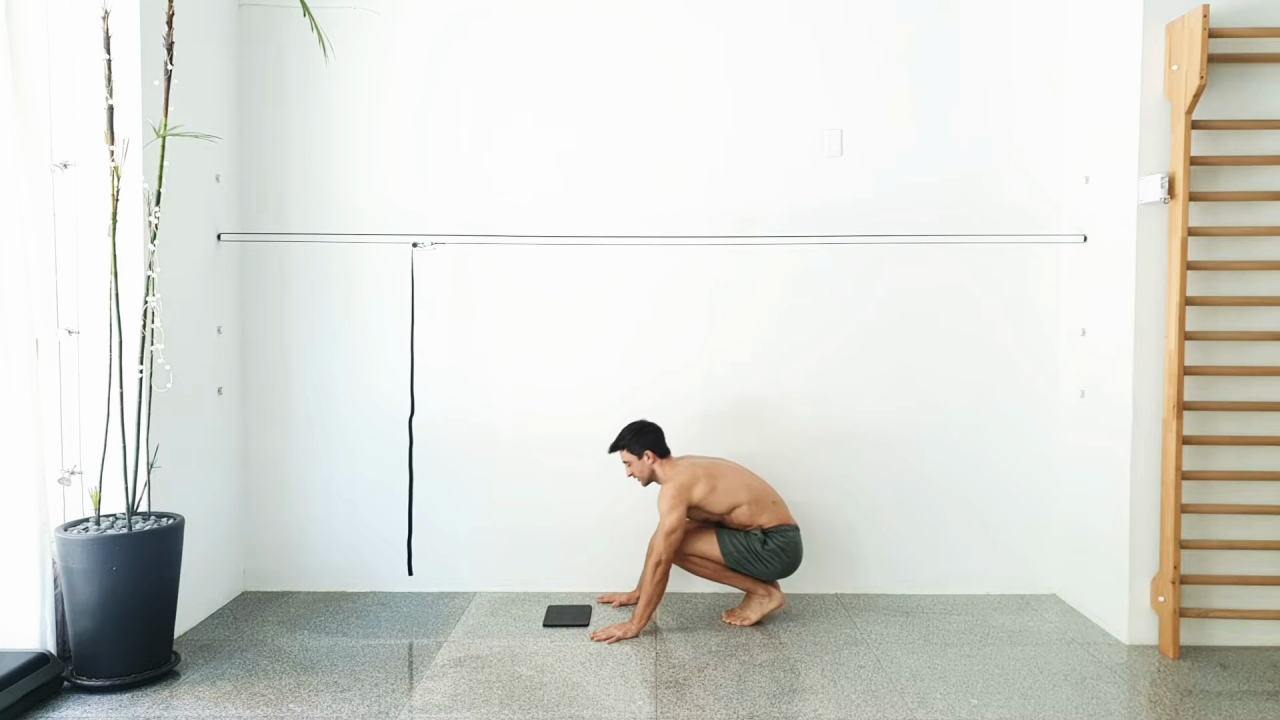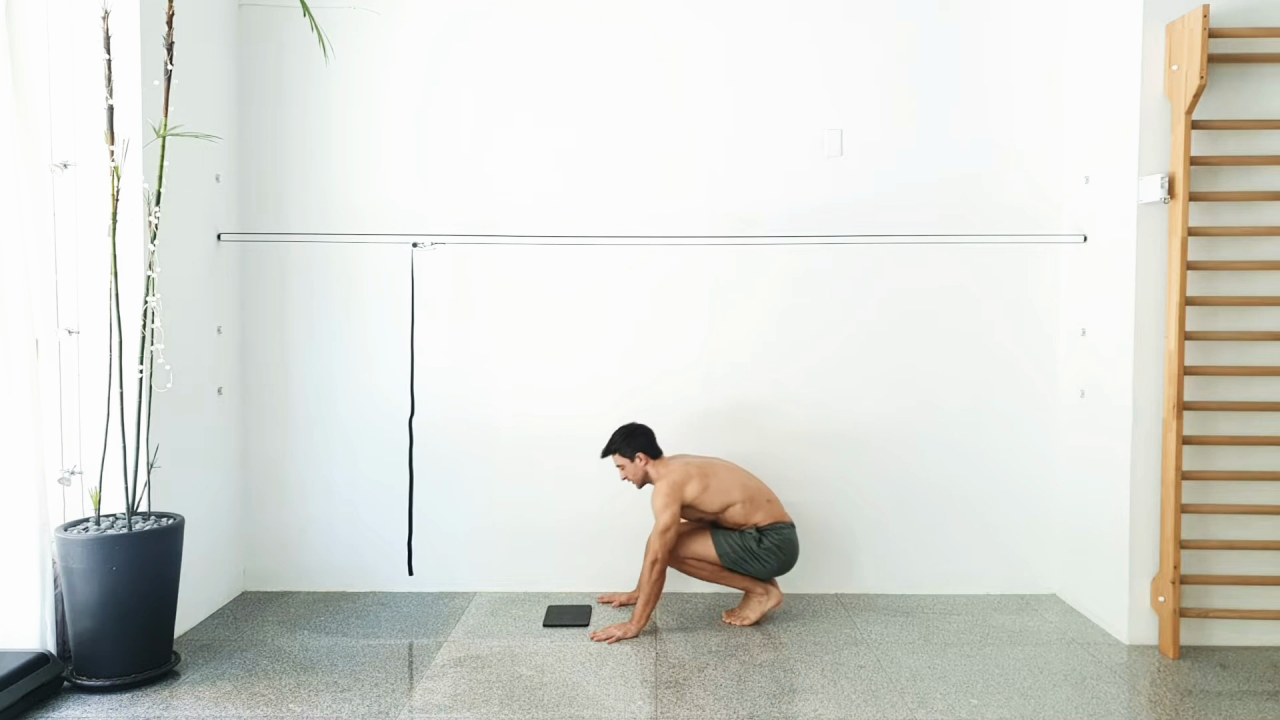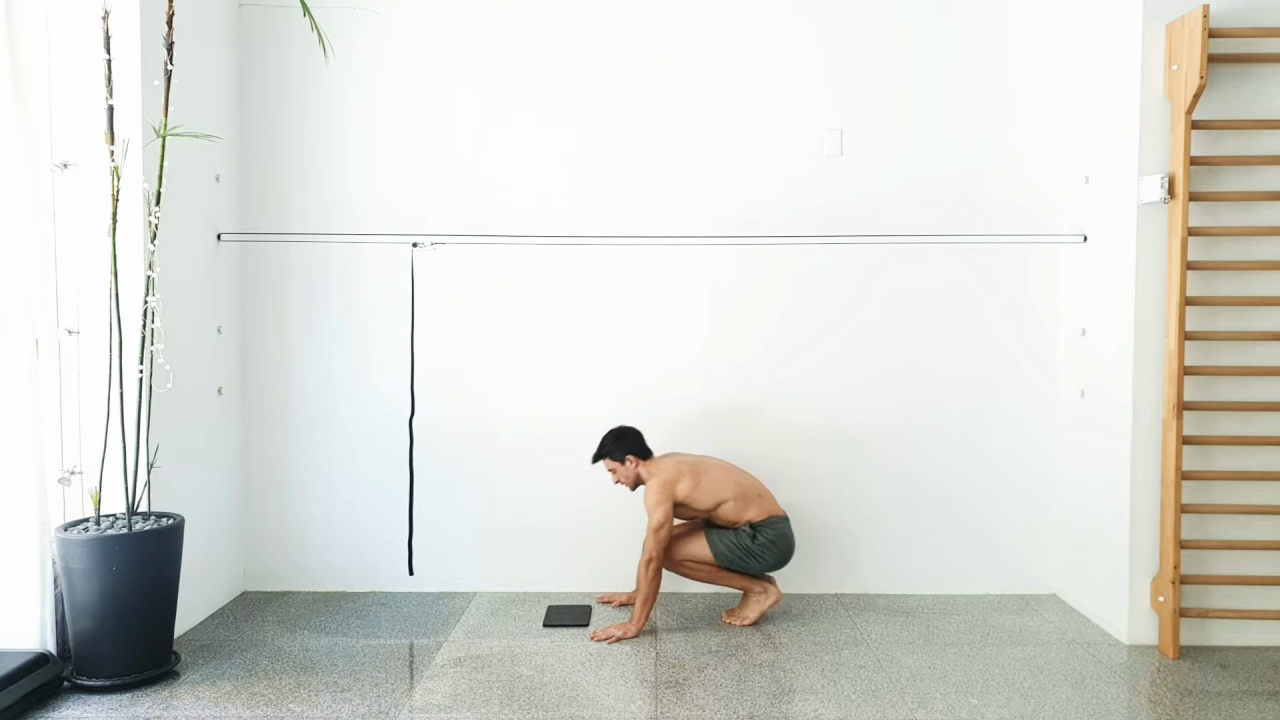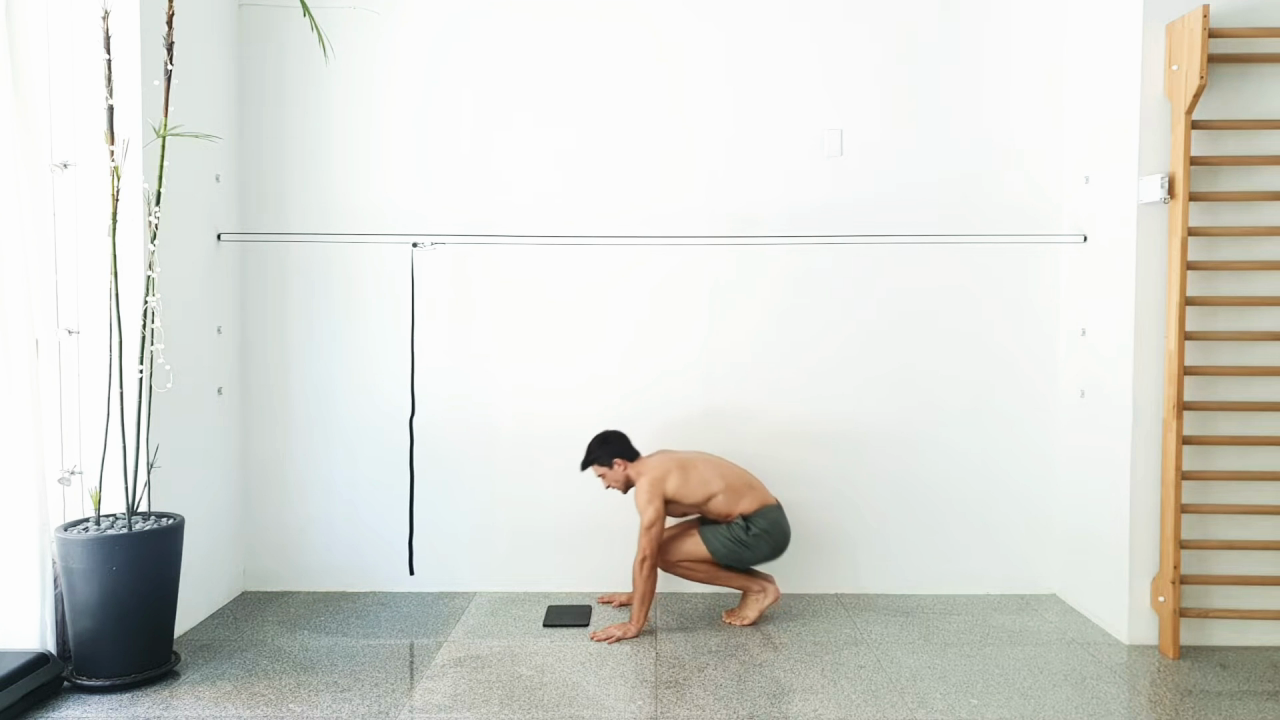
dt=0.1s
person 1, frame 1
left shoulder: (675, 486)
right shoulder: (681, 471)
left elbow: (660, 560)
right elbow: (660, 540)
left wrist: (635, 624)
right wrist: (637, 593)
left hip: (776, 546)
right hip: (769, 537)
left knee: (676, 547)
right knee: (674, 539)
left ankle: (762, 592)
right ankle: (759, 584)
person 1, frame 2
left shoulder: (667, 485)
right shoulder: (675, 468)
left elbow: (657, 558)
right elbow: (657, 540)
left wrist: (636, 624)
right wrist: (638, 592)
left hip: (773, 543)
right hip: (765, 533)
left knee: (674, 549)
right knee: (669, 539)
left ankle: (761, 591)
right ankle: (759, 584)
person 1, frame 3
left shoulder: (659, 484)
right shoulder: (667, 467)
left elbow: (652, 557)
right elbow: (654, 541)
left wrist: (635, 624)
right wrist: (637, 593)
left hip: (768, 539)
right hip: (760, 528)
left knee: (668, 552)
right knee: (666, 540)
left ankle: (759, 589)
right ankle: (756, 583)
person 1, frame 4
left shoulder: (648, 482)
right shoulder: (655, 465)
left elbow: (647, 556)
right elbow: (651, 545)
left wrist: (636, 623)
right wrist: (637, 593)
left hip: (763, 527)
right hip: (758, 516)
left knee: (668, 554)
right knee: (667, 542)
left ankle: (758, 588)
right ankle: (756, 583)
